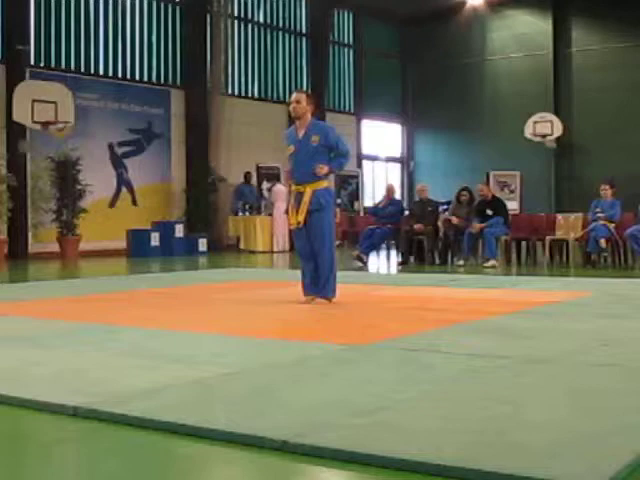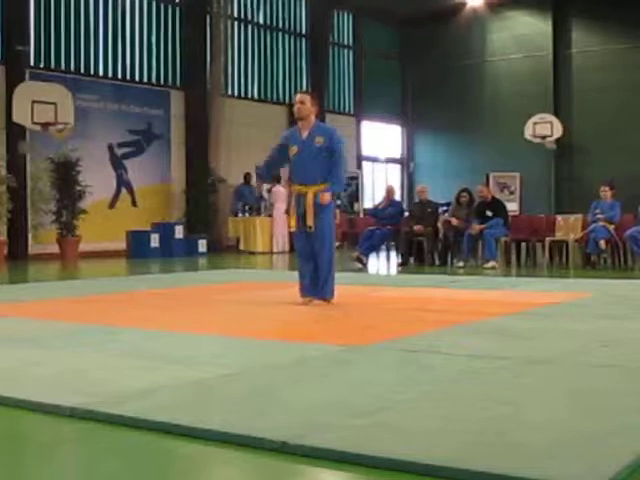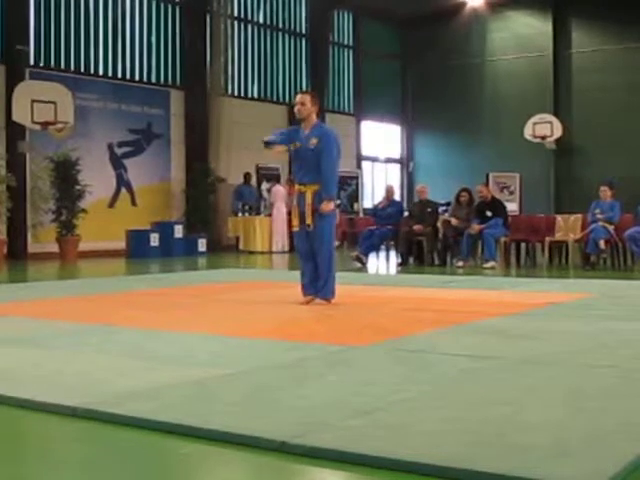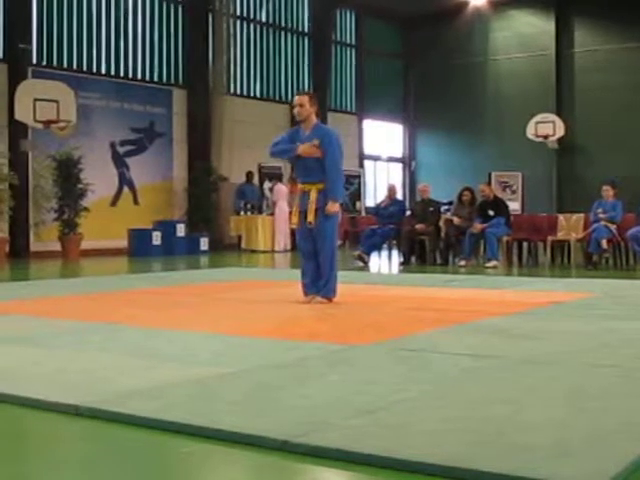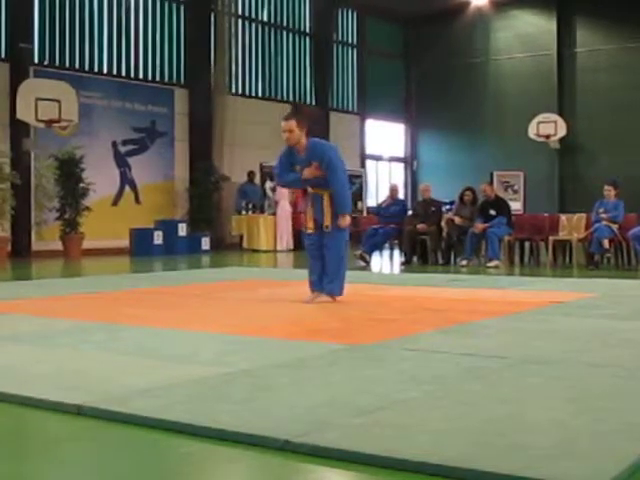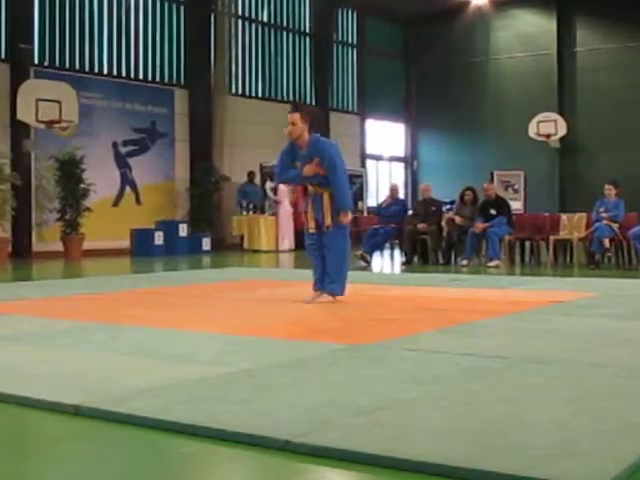
dt=0.3s
person 1, frame 1
left shoulder: (325, 131)
right shoulder: (289, 135)
left elbow: (343, 154)
left wrist: (329, 168)
left hip: (319, 196)
right hip: (297, 197)
left knee: (323, 246)
right knee: (303, 247)
left ankle: (326, 292)
right ankle: (311, 290)
person 1, frame 2
left shoulder: (329, 134)
right shoulder: (290, 137)
left elbow: (339, 165)
right elbow: (274, 160)
left wrist: (331, 191)
right wrist: (260, 177)
left hip: (320, 198)
right hip: (297, 198)
left knee: (323, 247)
right knee: (303, 248)
left ankle: (324, 293)
right ankle: (309, 291)
person 1, frame 3
left shoulder: (327, 134)
right shoulder: (293, 133)
left elbow: (329, 168)
right elbow: (273, 138)
left wrist: (328, 198)
right wrist: (274, 144)
left hip: (320, 197)
right hip: (301, 197)
left knee: (323, 247)
right knee: (303, 247)
left ankle: (325, 293)
right ankle: (310, 290)
person 1, frame 4
left shoulder: (327, 135)
right shoulder: (293, 134)
left elbow: (334, 169)
right elbow: (274, 150)
left wrist: (335, 199)
right wrist: (297, 150)
left hip: (323, 196)
right hip: (303, 196)
left knee: (325, 246)
right knee: (305, 246)
left ankle: (326, 292)
right ankle: (311, 290)
person 1, frame 5
left shoulder: (324, 150)
right shoulder: (288, 153)
left elbow: (339, 183)
right elbow: (280, 178)
left wrist: (344, 213)
right wrist: (303, 175)
left hip: (335, 200)
right hip: (314, 199)
left knee: (334, 244)
right knee: (312, 244)
left ankle: (330, 289)
right ankle: (317, 287)
person 1, frame 6
left shoulder: (325, 147)
right shoulder: (290, 150)
left elbow: (340, 180)
right elbow: (280, 175)
left wrist: (345, 210)
right wrist: (303, 172)
left hip: (334, 198)
right hip: (315, 199)
left knee: (335, 243)
right knee: (314, 243)
left ankle: (332, 289)
right ankle: (320, 287)
